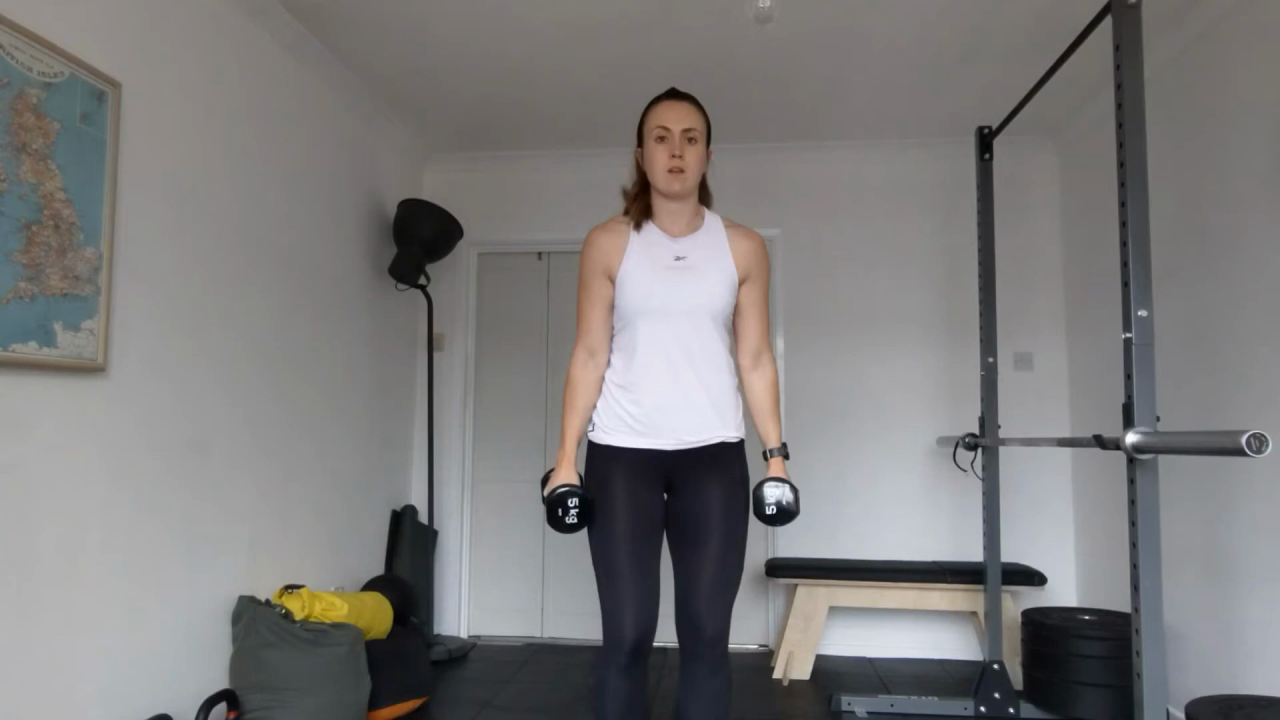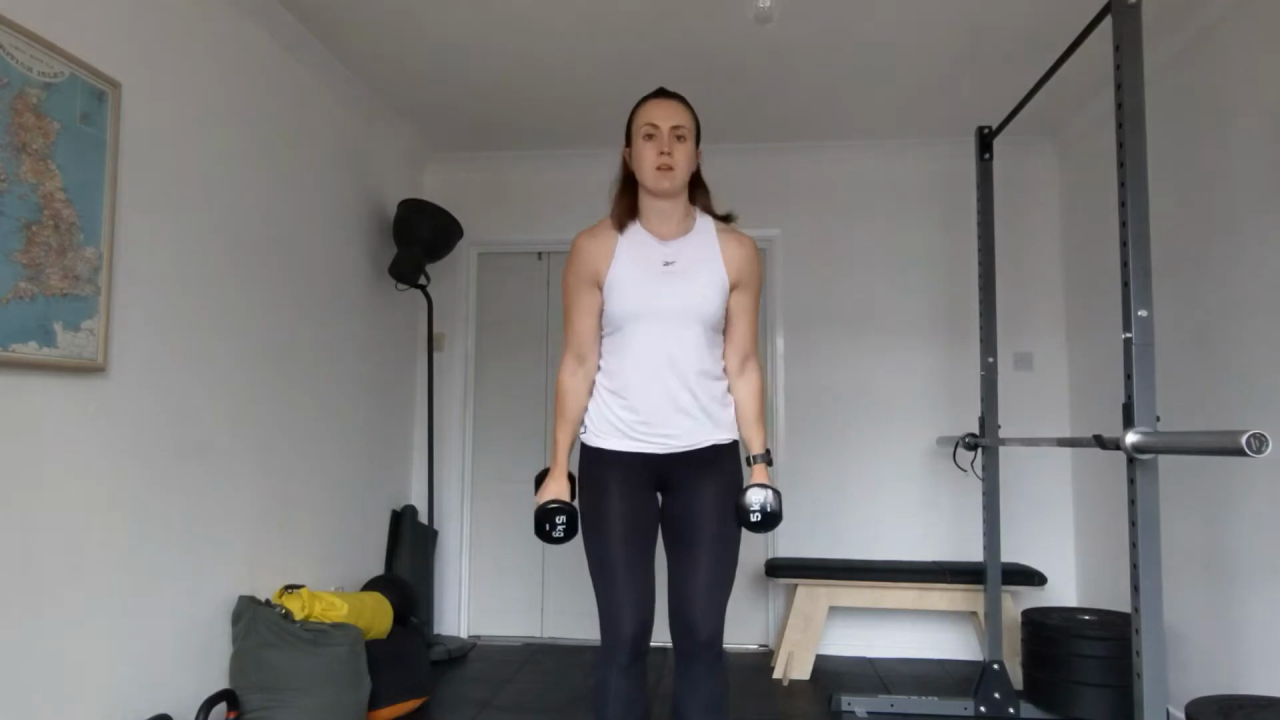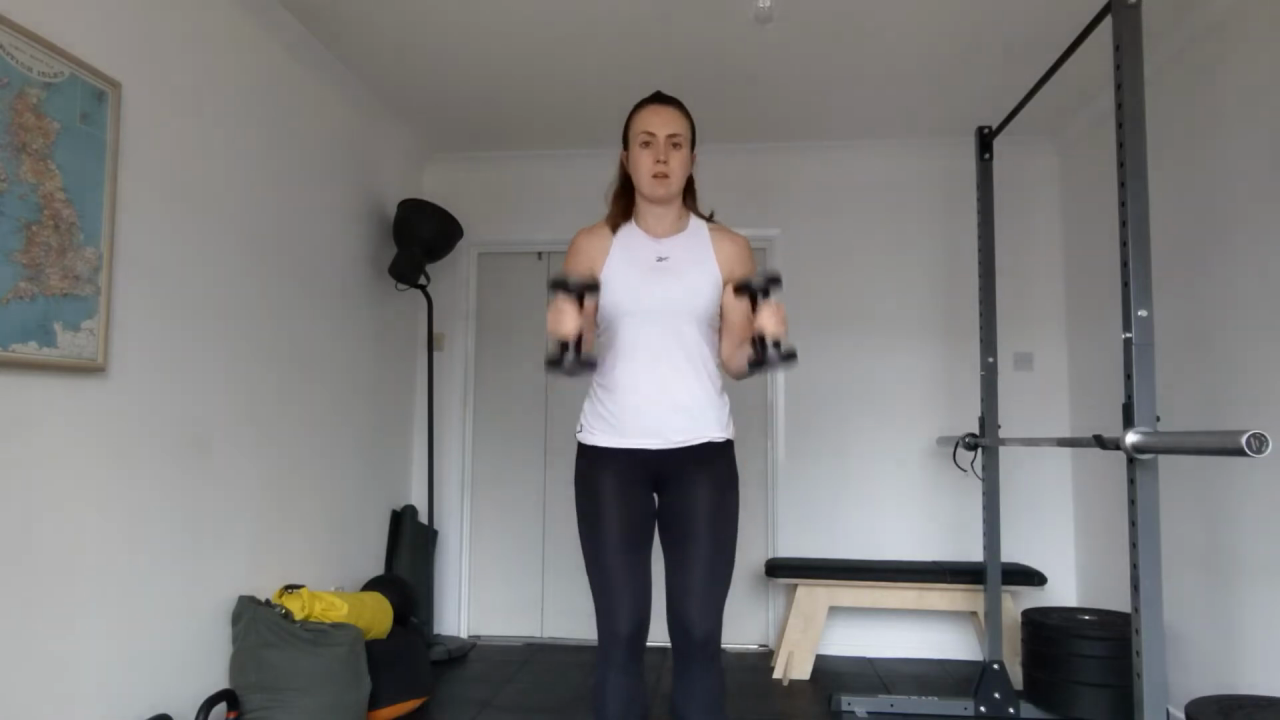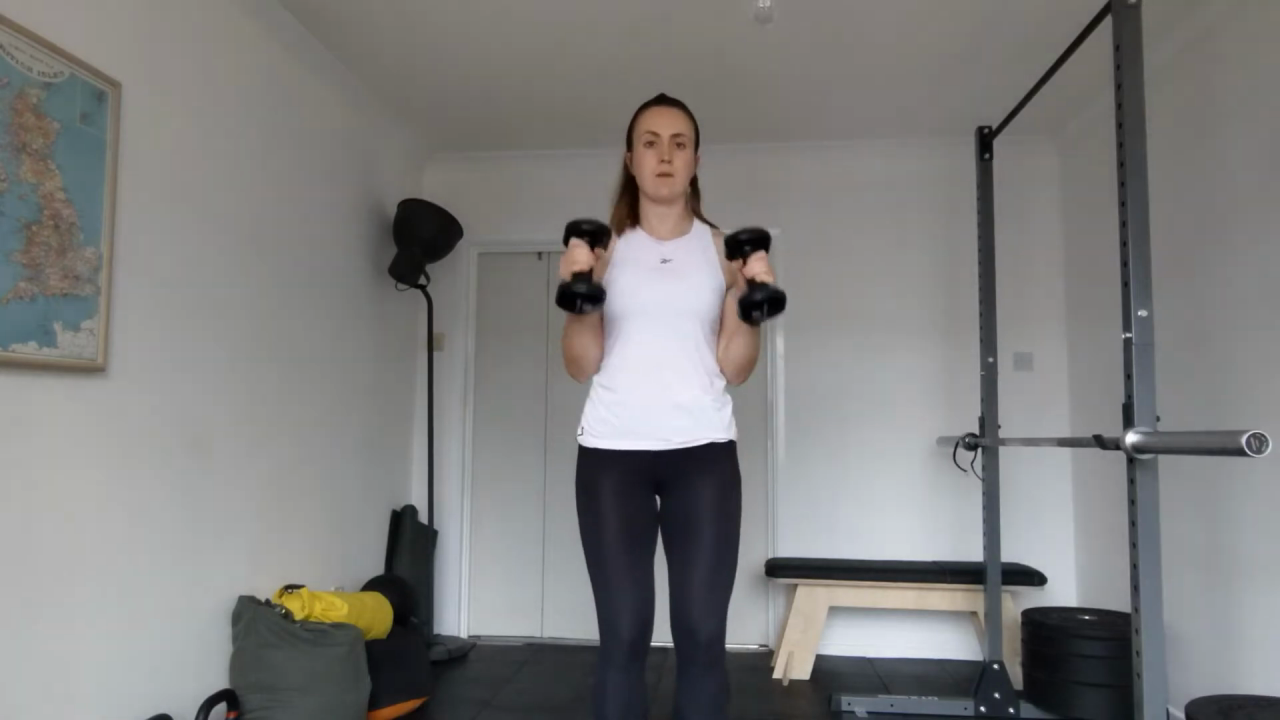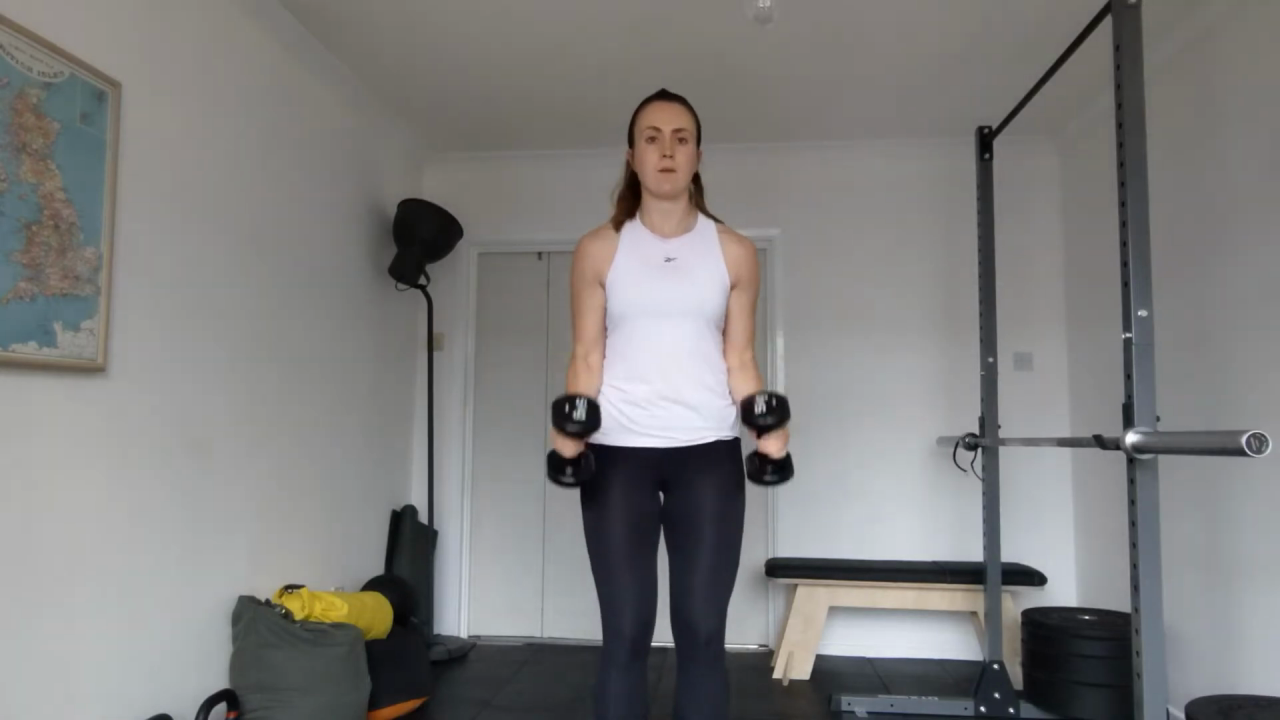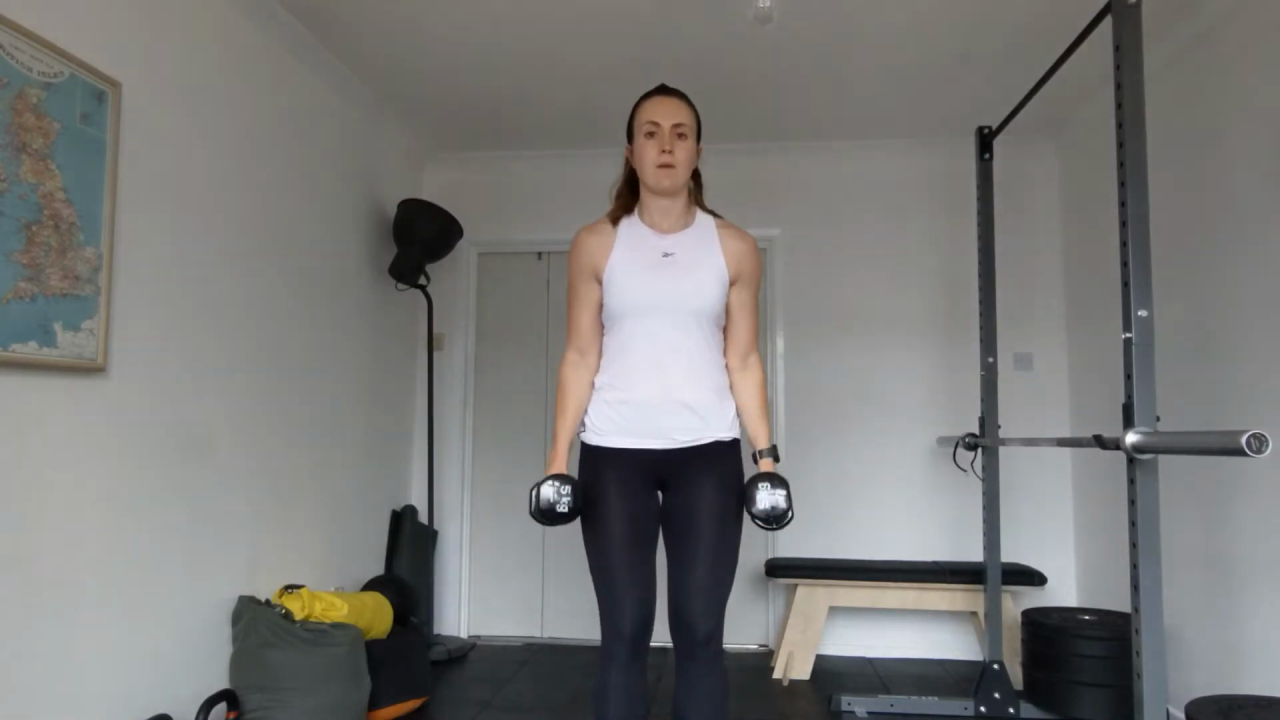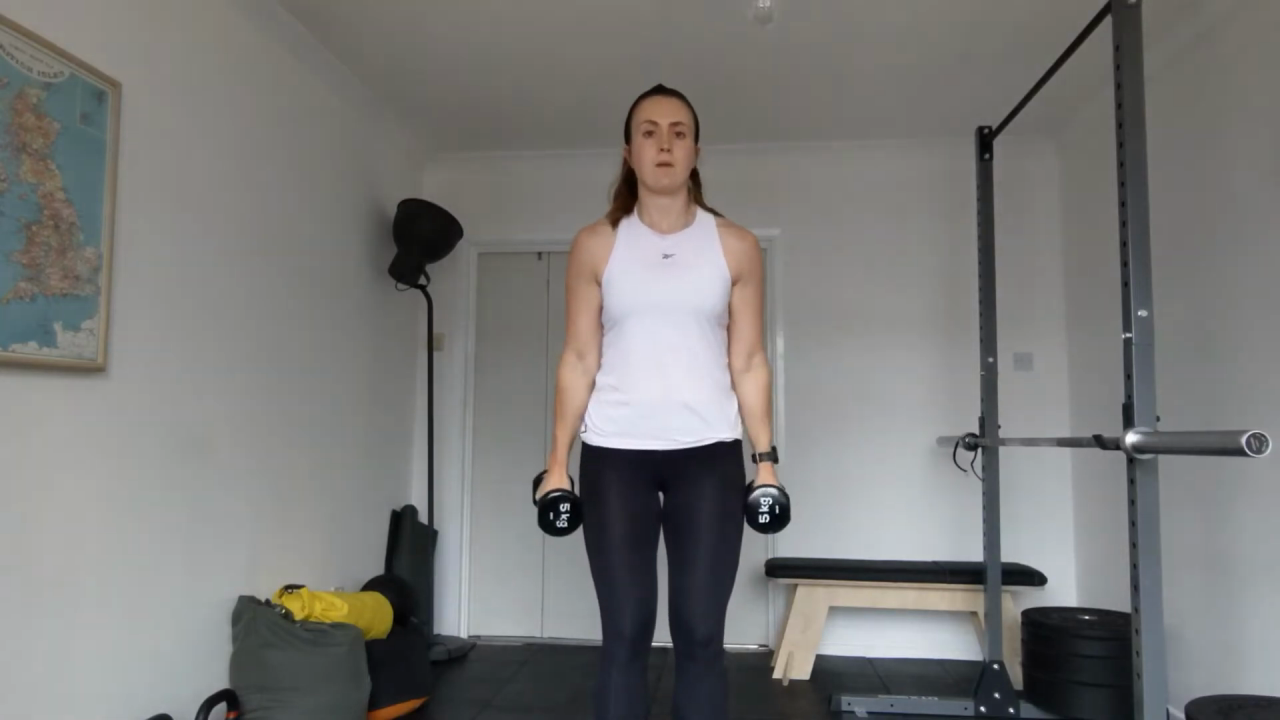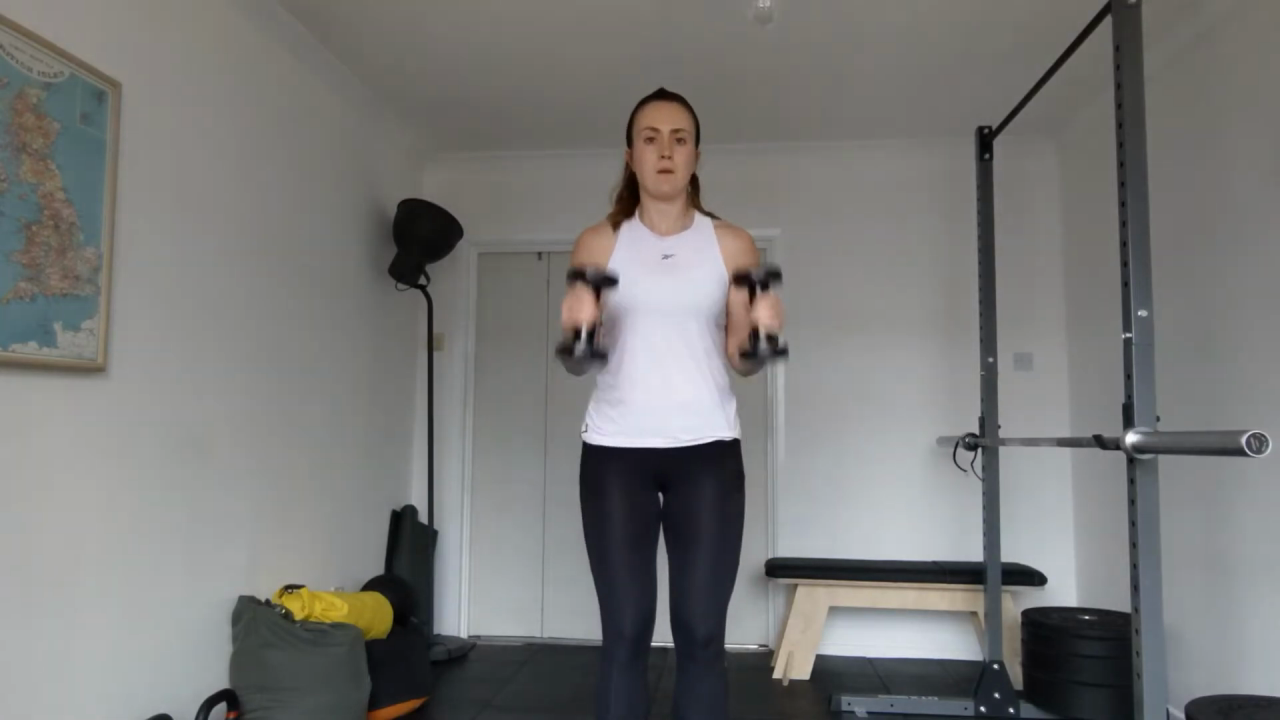
dt=0.4s
person 1, frame 1
left shoulder: (743, 247)
right shoulder: (608, 244)
left elbow: (755, 358)
right elbow: (588, 356)
left wrist: (776, 452)
right wrist: (565, 457)
left hip: (714, 456)
right hip: (623, 454)
left knee: (705, 633)
right knee: (627, 633)
person 1, frame 2
left shoulder: (734, 251)
right shoulder: (595, 249)
left elbow: (742, 365)
right elbow: (577, 363)
left wrist: (759, 460)
right wrist: (559, 464)
left hip: (707, 459)
right hip: (615, 458)
left knee: (700, 634)
right knee: (623, 635)
person 1, frame 3
left shoulder: (727, 247)
right shoulder: (593, 245)
left elbow: (733, 362)
right elbow: (578, 356)
left wrist: (760, 336)
right wrist: (566, 335)
left hip: (701, 452)
right hip: (611, 452)
left knee: (699, 632)
right knee: (621, 633)
person 1, frame 4
left shoulder: (726, 251)
right shoulder: (598, 249)
left elbow: (733, 369)
right elbow: (579, 367)
left hip: (704, 455)
right hip: (612, 454)
left knee: (702, 634)
right knee: (623, 634)
person 1, frame 5
left shoulder: (733, 251)
right shoulder: (598, 249)
left elbow: (738, 357)
right elbow: (587, 354)
left hip: (708, 454)
right hip: (618, 453)
left knee: (702, 633)
right knee: (625, 633)
person 1, frame 6
left shoulder: (734, 247)
right shoulder: (595, 244)
left elbow: (743, 361)
right elbow: (580, 357)
left wrist: (766, 453)
right wrist: (558, 454)
left hip: (707, 455)
right hip: (615, 454)
left knee: (700, 633)
right knee: (624, 634)
person 1, frame 7
left shoulder: (735, 246)
right shoulder: (596, 245)
left elbow: (748, 360)
right elbow: (579, 358)
left wrist: (766, 457)
right wrist: (557, 458)
left hip: (708, 456)
right hip: (616, 456)
left knee: (700, 634)
right knee: (625, 634)
person 1, frame 8
left shoulder: (732, 243)
right shoulder: (599, 243)
left elbow: (740, 358)
left wrist: (760, 328)
right wrist: (575, 327)
left hip: (706, 452)
right hip: (616, 451)
left knee: (701, 634)
right knee: (625, 633)
